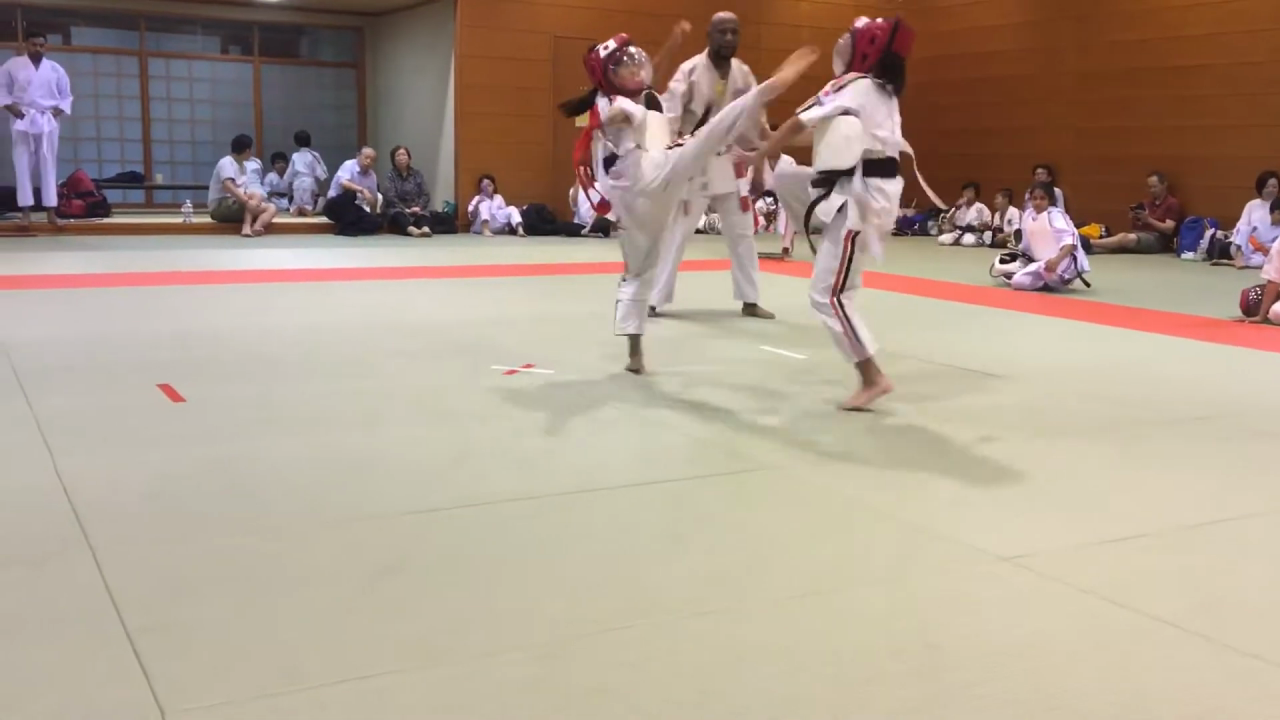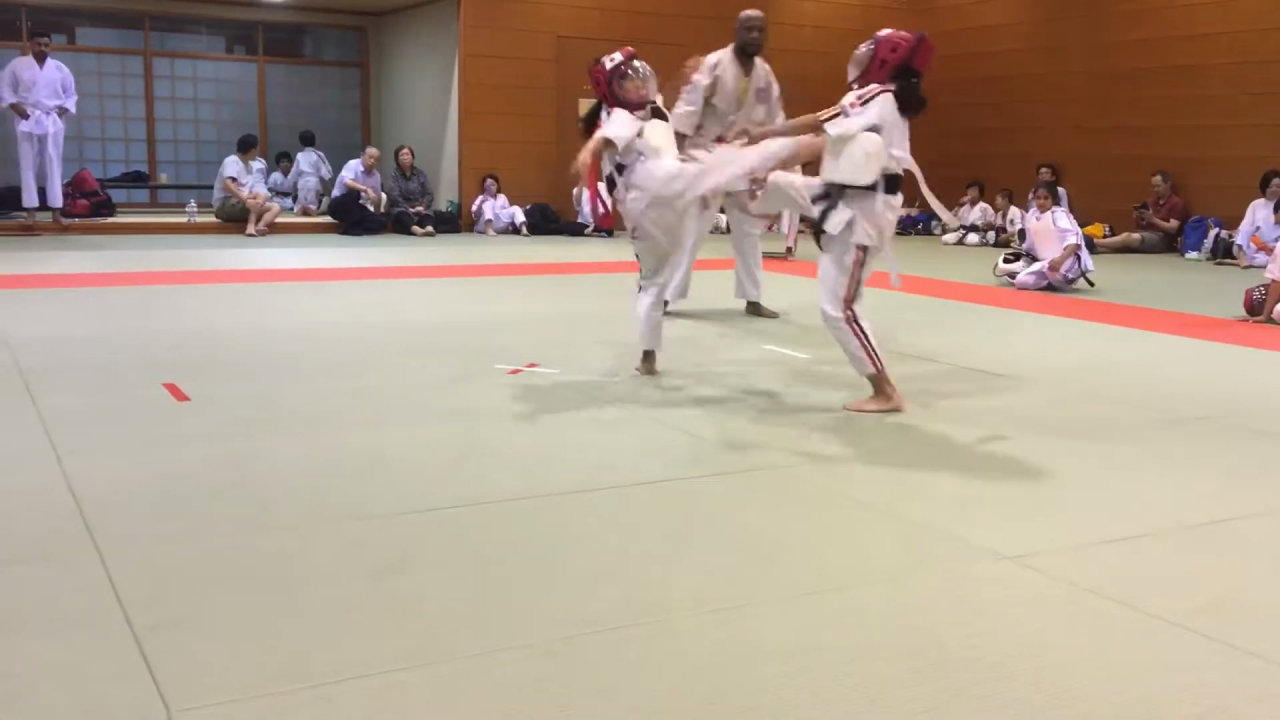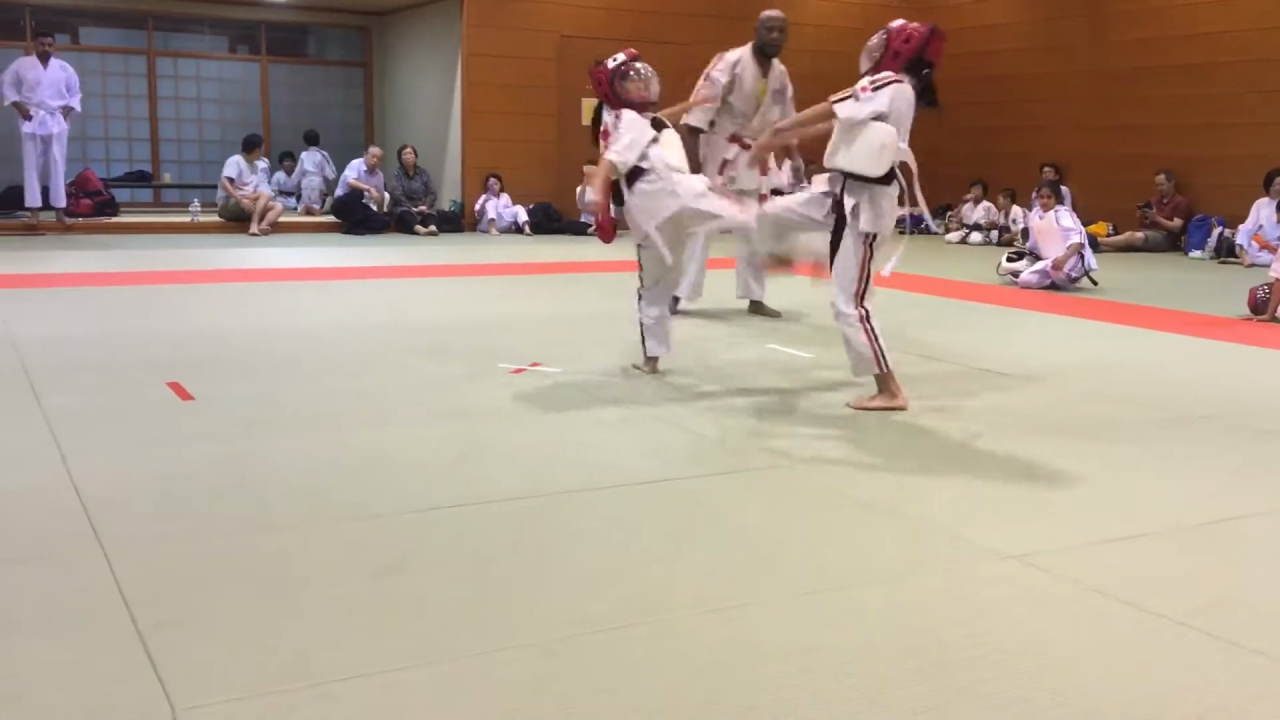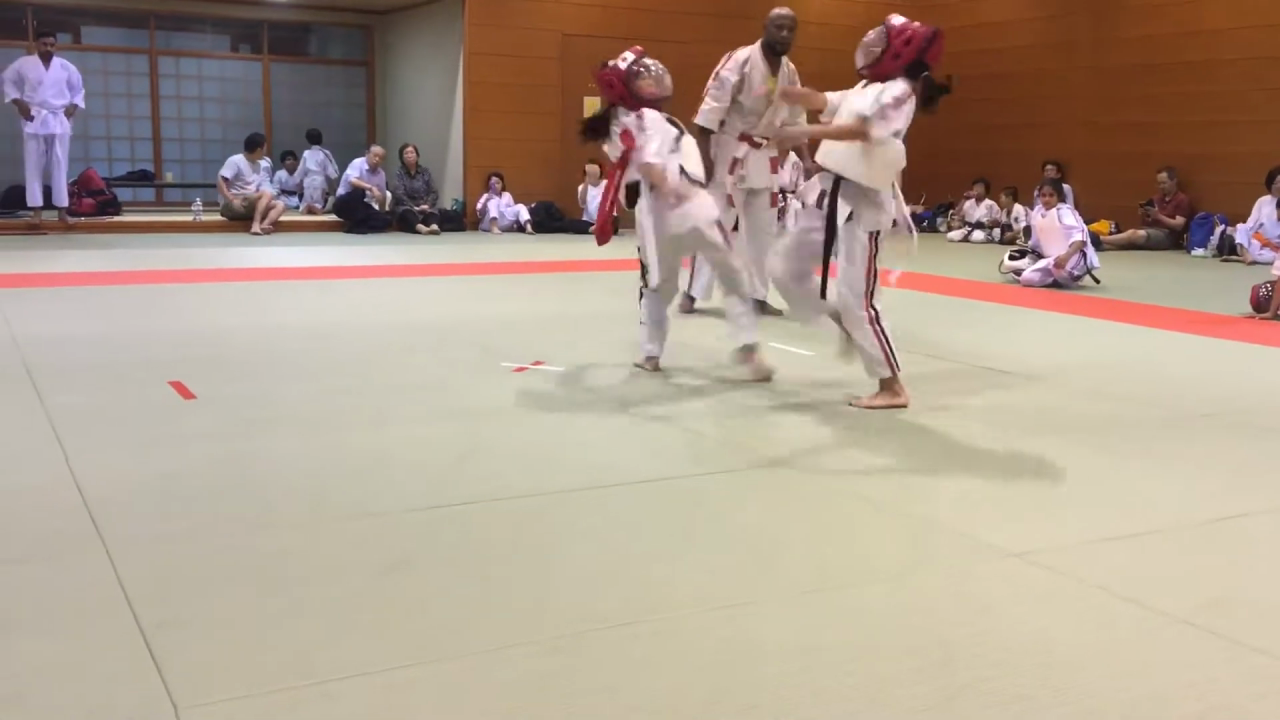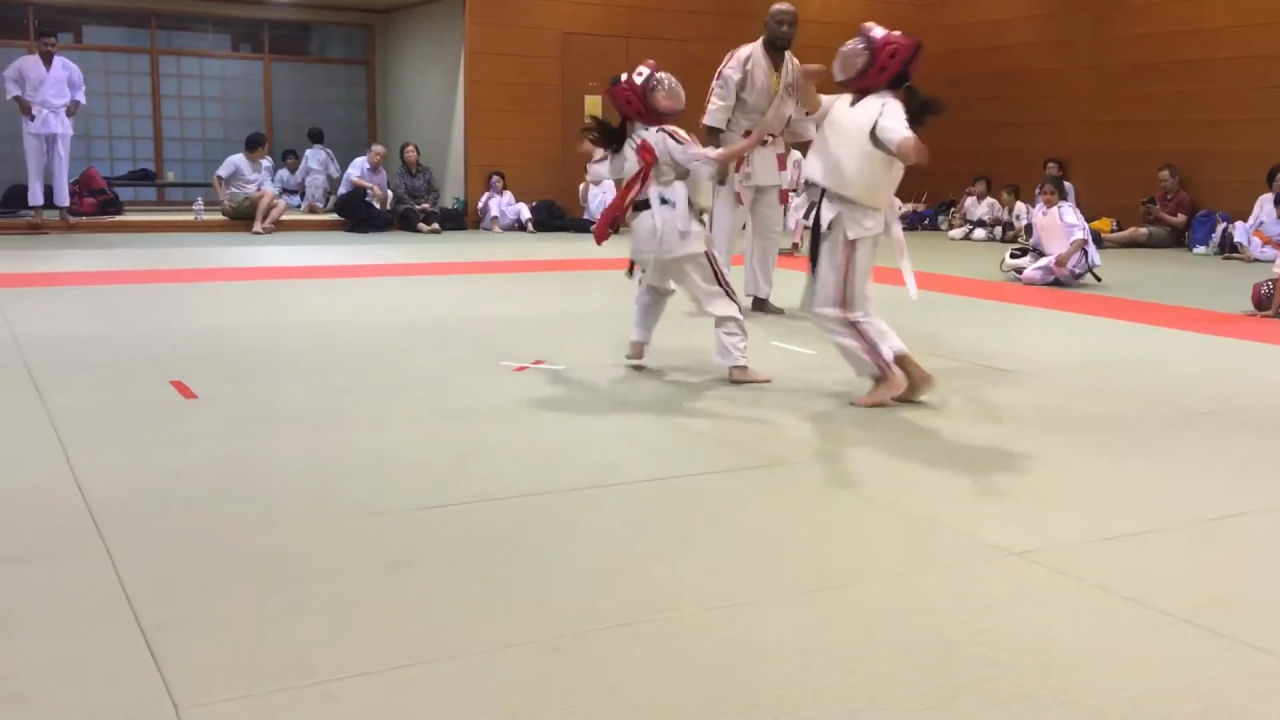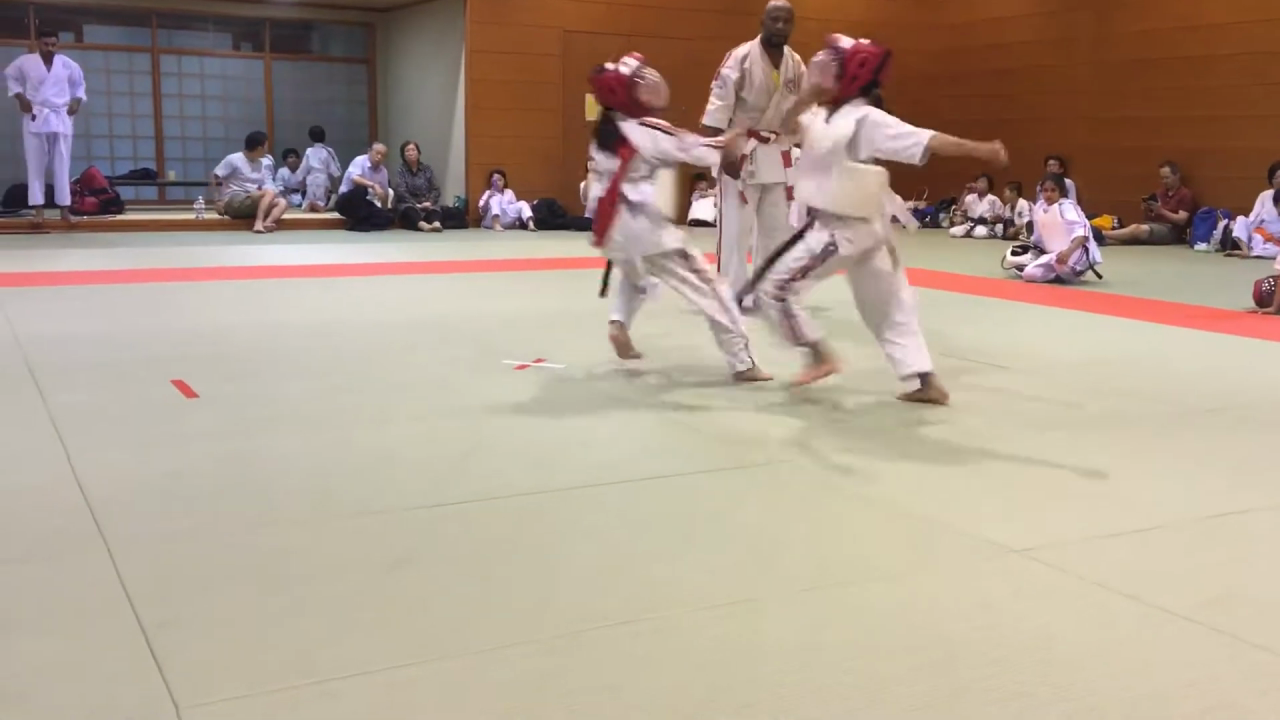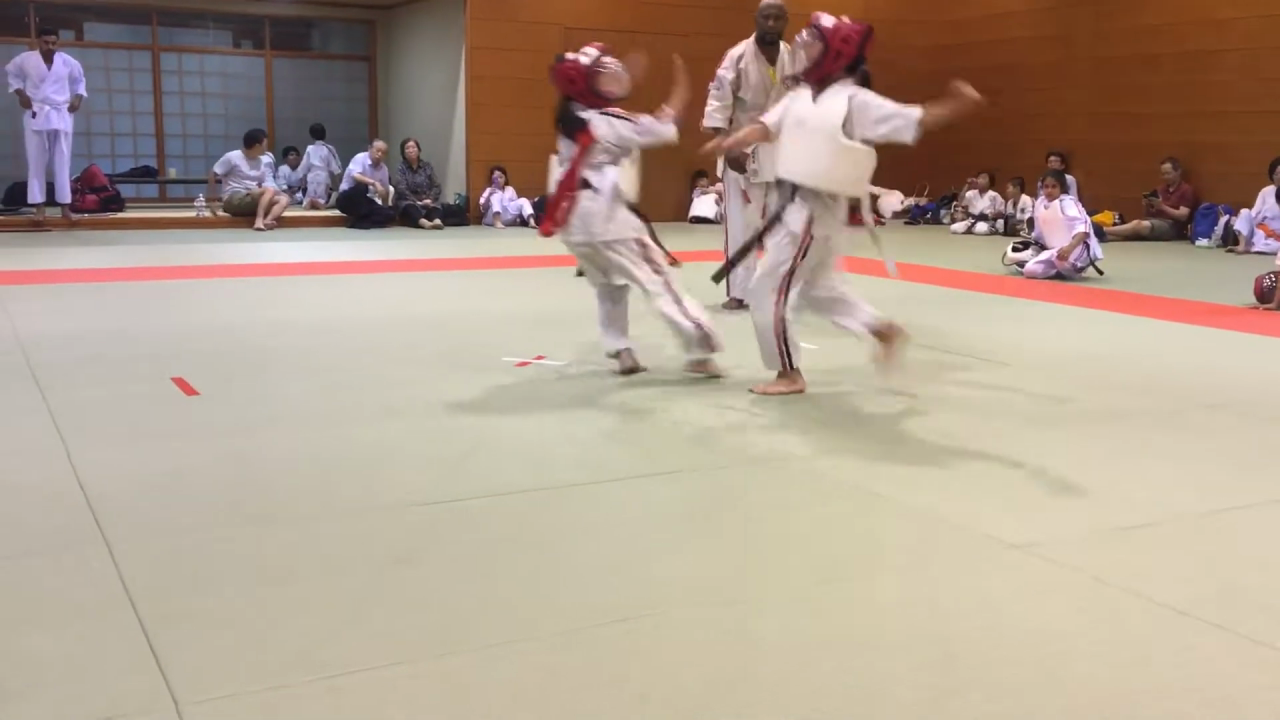
dt=0.1s
person 1, frame 1
left shoulder: (854, 85)
right shoulder: (879, 89)
left elbow: (803, 120)
left wrist: (767, 147)
left hip: (860, 196)
right hip: (849, 188)
left knee: (828, 293)
right knee: (784, 177)
left ankle: (873, 379)
person 1, frame 2
left shoulder: (877, 98)
right shoulder: (892, 102)
left elbow: (817, 124)
left wrist: (765, 133)
left hip: (864, 210)
right hip: (850, 199)
left knee: (838, 306)
left ankle: (885, 392)
person 1, frame 3
left shoulder: (896, 87)
right shoulder: (880, 88)
left elbow: (833, 112)
right elbow: (831, 112)
left wrist: (780, 131)
left hip: (867, 204)
right hip: (849, 194)
left knee: (848, 301)
left ankle: (889, 390)
person 1, frame 4
left shoulder: (897, 93)
right shoulder: (869, 89)
left elbow: (863, 130)
right elbow: (823, 102)
left wrist: (807, 132)
right wrist: (791, 93)
left hip: (861, 207)
right hip: (834, 194)
left knee: (857, 302)
right knee: (786, 270)
left ankle: (892, 388)
right ankle: (843, 324)
person 1, frame 5
left shoulder: (887, 108)
right shoulder: (845, 102)
left elbow: (906, 145)
right elbow: (812, 107)
left wrist: (907, 149)
right wrist: (806, 84)
left hip: (851, 220)
right hip: (832, 211)
left knee: (833, 307)
right knee: (846, 304)
left ankle: (888, 378)
right ankle: (904, 365)
person 1, frame 6
left shoulder: (866, 120)
right shoulder: (823, 111)
left elbow: (924, 141)
right elbow: (791, 126)
left wrist: (981, 149)
right wrist: (807, 96)
left hip: (843, 230)
right hip: (828, 223)
left knee: (773, 287)
right knee: (887, 309)
left ankle: (821, 356)
right ankle: (929, 384)
person 1, frame 7
left shoulder: (854, 99)
right shoulder: (800, 96)
left elbow: (915, 121)
right elbow: (762, 127)
left wrist: (958, 104)
right wrist: (726, 143)
left hip: (814, 210)
right hip: (803, 200)
left knee: (767, 291)
right knee: (819, 289)
left ankle: (789, 374)
right ankle: (884, 330)
person 2, frame 1
left shoulder: (624, 101)
right shoulder: (612, 104)
left elbow: (643, 79)
right elbow: (622, 113)
left wrist: (672, 42)
right wrist: (621, 120)
left hip: (628, 198)
right hip: (648, 177)
left knee: (638, 272)
right knee: (705, 139)
left ankle: (635, 349)
person 2, frame 2
right shoulder: (620, 118)
left elbow: (650, 93)
right elbow: (606, 138)
right wrist: (587, 155)
left hip: (640, 206)
right hip: (662, 184)
left knee: (654, 281)
right knee: (729, 163)
left ankle: (648, 355)
right ankle: (795, 148)
person 2, frame 3
left shoulder: (616, 120)
right shoulder: (628, 120)
left elbow: (653, 122)
right elbow: (612, 158)
left wrist: (686, 106)
right wrist: (597, 183)
left hip: (642, 212)
right hip: (671, 194)
left knee: (656, 288)
right knee: (737, 214)
left ankle: (650, 357)
person 2, frame 4
left shoulder: (621, 124)
right shoulder: (650, 119)
right elbow: (652, 163)
right wrist: (670, 188)
left hip: (654, 217)
right hip: (685, 208)
left knee: (658, 286)
right knee: (731, 279)
left ankle: (652, 355)
right ankle: (747, 349)
person 2, frame 5
left shoulder: (622, 141)
right shoulder: (669, 137)
left elbow: (599, 172)
right elbow: (708, 160)
right wrist: (746, 146)
left hip: (646, 230)
right hip: (677, 230)
left knee: (655, 284)
right knee: (718, 296)
left ankle: (639, 341)
right ankle: (737, 364)
person 2, frame 6
left shoulder: (605, 135)
right shoulder: (653, 133)
right elbow: (704, 150)
right wrist: (738, 135)
left hip: (617, 232)
right hip: (650, 230)
left knee: (635, 278)
right knee: (709, 291)
left ankle: (619, 323)
right ankle: (742, 364)
person 2, frame 7
left shoulder: (572, 121)
right shoulder: (612, 122)
right elbow: (665, 129)
left wrist: (631, 71)
right wrist: (681, 84)
left hip: (576, 221)
right hip: (607, 218)
left knee: (610, 287)
right knee: (659, 281)
left ankle: (623, 353)
right ankle: (699, 353)
person 3, frame 1
left shoulder: (744, 75)
right shoulder: (690, 70)
left elbow: (755, 126)
right elbow: (668, 120)
left hip: (728, 164)
left knee: (742, 232)
right knee: (676, 232)
left ankle: (749, 300)
right ankle: (654, 298)
person 3, frame 2
left shoulder: (765, 74)
right shoulder: (712, 65)
left elbow: (773, 123)
right elbow: (685, 112)
left knee: (750, 231)
right knee: (692, 228)
left ankle: (753, 299)
right ankle: (668, 295)
person 3, frame 3
left shoulder: (781, 75)
right shoulder: (729, 62)
left elbow: (785, 122)
right elbow: (700, 110)
left wrist: (796, 159)
right wrist: (692, 156)
left hip: (754, 159)
right hip: (719, 154)
left ankle: (754, 298)
right ankle: (680, 292)
person 3, frame 4
left shoulder: (790, 72)
right shoulder: (738, 61)
left elbow: (794, 122)
right elbow: (711, 109)
left wrist: (806, 159)
right wrist: (704, 157)
left hip: (764, 157)
right hip: (730, 153)
left knee: (763, 230)
right knee: (716, 225)
left ankle: (759, 297)
right ankle: (694, 292)
person 3, frame 5
left shoulder: (794, 68)
right shoulder: (741, 58)
left elbow: (800, 120)
right elbow: (718, 108)
left hip: (772, 154)
left knee: (770, 229)
right knee: (726, 225)
left ankle: (761, 295)
person 3, frame 6
left shoulder: (795, 64)
right shoulder: (740, 57)
right elbow: (718, 107)
left hip: (777, 152)
right hip: (741, 152)
left knee: (777, 228)
right knee: (737, 226)
person 3, frame 7
left shoulder: (793, 59)
right shoulder: (737, 57)
right elbow: (718, 106)
right wrist: (729, 148)
right hip: (745, 151)
right knee: (740, 225)
right ankle: (738, 292)
person 4, frame 1
left shoulder: (55, 69)
left elbow: (66, 95)
left wrist: (58, 112)
left hip: (48, 121)
right hip: (23, 121)
left knee: (48, 165)
right knee: (23, 165)
left ankle: (51, 211)
right ankle: (26, 212)
person 4, frame 2
left shoulder: (60, 68)
right shoulder: (17, 65)
left elbow: (71, 95)
left wrist: (63, 111)
right wrist: (16, 107)
left hip: (53, 122)
right hip: (28, 121)
left knee: (53, 165)
right knee: (28, 166)
left ankle: (56, 211)
right ankle: (31, 211)
person 4, frame 3
left shoulder: (64, 68)
right shoulder: (21, 65)
left elbow: (75, 92)
left wrist: (69, 109)
right wrist: (18, 105)
left hip: (57, 121)
right hip: (32, 121)
left knee: (57, 166)
right knee: (32, 166)
left ankle: (59, 210)
right ankle: (34, 211)
person 4, frame 4
left shoulder: (66, 67)
right shoulder: (23, 64)
left elbow: (78, 90)
right elbow: (7, 82)
left wrist: (73, 107)
right wrist: (19, 103)
left hip: (59, 121)
right hip: (34, 120)
left knee: (60, 165)
right knee: (33, 165)
left ankle: (62, 209)
right ankle: (37, 210)
person 4, frame 5
left shoulder: (68, 66)
right shoulder: (24, 63)
left elbow: (79, 87)
right elbow: (9, 79)
left wrist: (75, 105)
right wrist: (20, 100)
left hip: (60, 119)
right hip: (35, 119)
left knee: (61, 164)
right knee: (35, 164)
left ankle: (63, 209)
right ankle: (38, 210)
person 4, frame 6
left shoulder: (68, 65)
right shoulder: (25, 62)
left elbow: (80, 84)
right elbow: (10, 77)
left wrist: (77, 102)
right wrist: (20, 98)
left hip: (61, 118)
right hip: (36, 118)
left knee: (62, 164)
right knee: (36, 164)
left ankle: (64, 208)
right ankle: (39, 209)
person 4, frame 7
left shoulder: (69, 62)
right shoulder: (25, 60)
left elbow: (79, 80)
right elbow: (11, 73)
left wrist: (78, 99)
right wrist: (20, 94)
left hip: (61, 115)
right hip: (36, 115)
left knee: (62, 161)
right knee: (36, 162)
left ankle: (65, 206)
right ankle: (39, 206)
